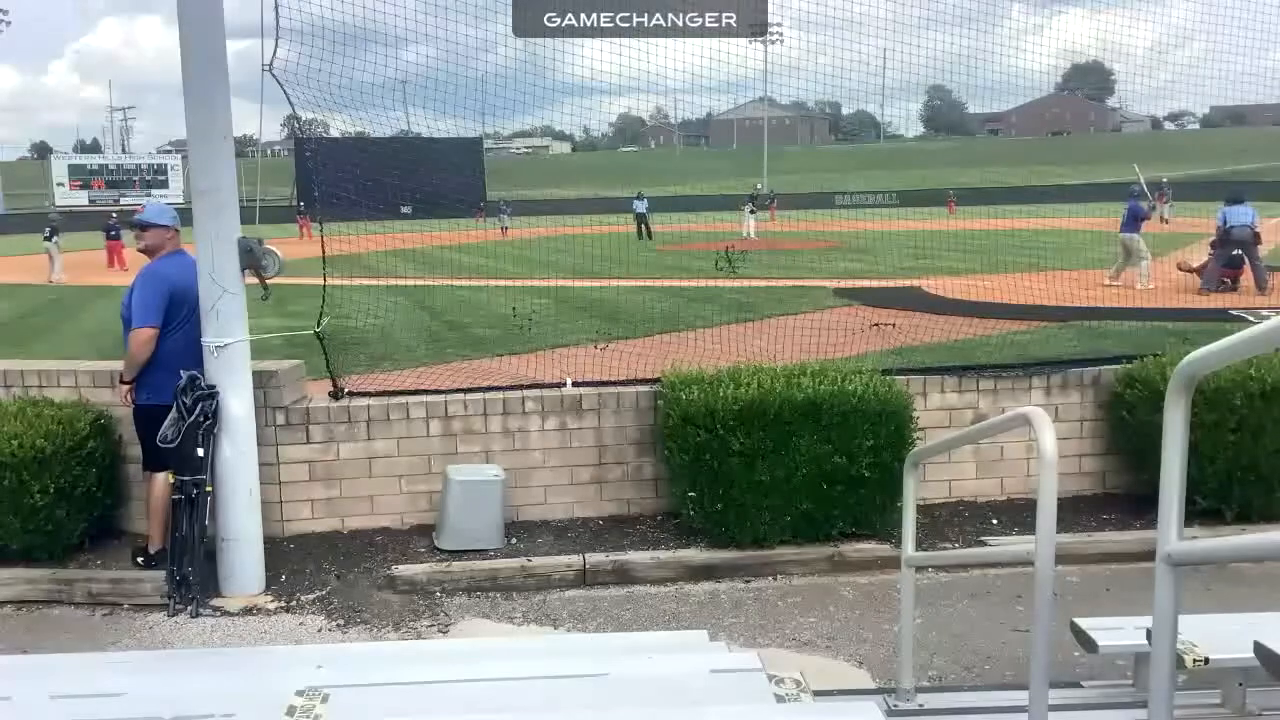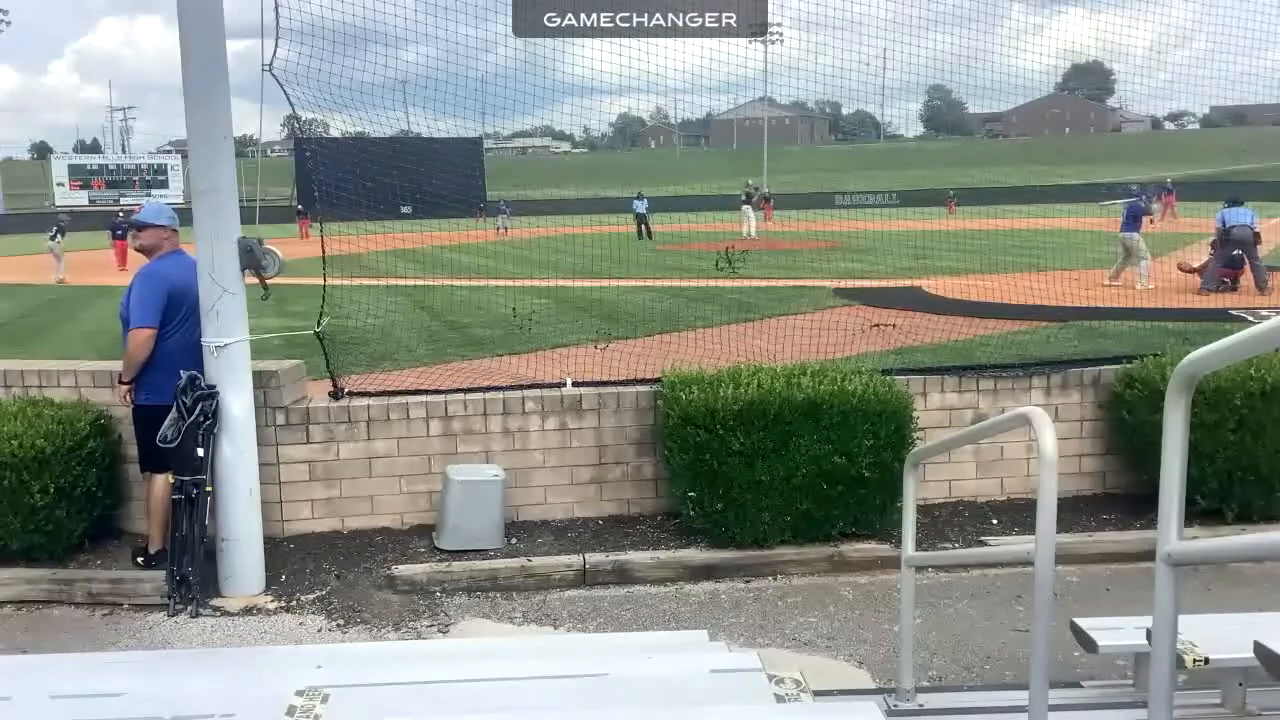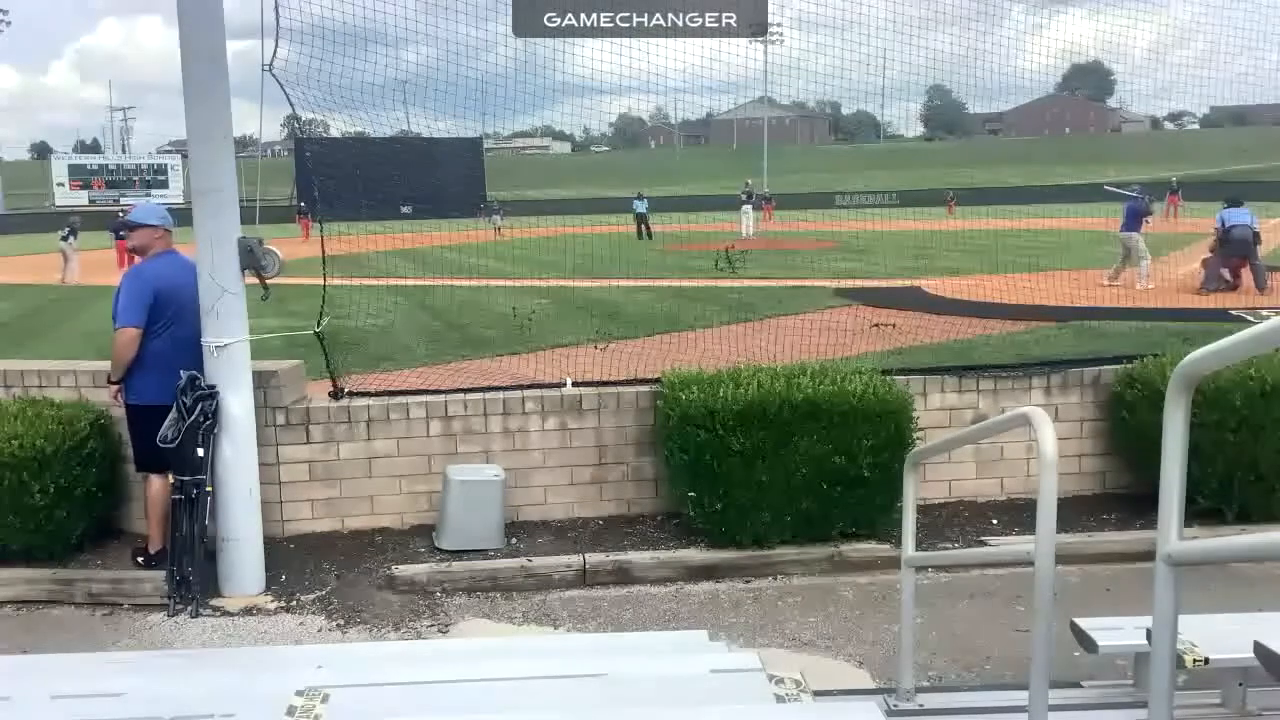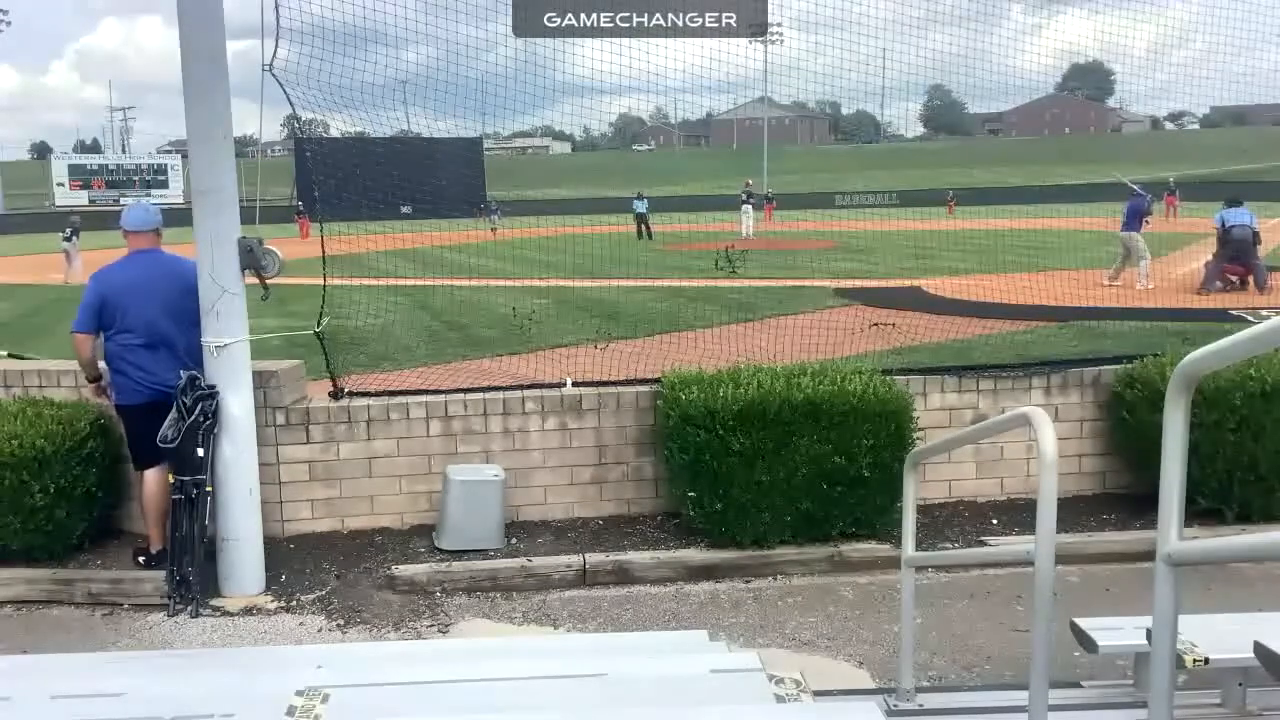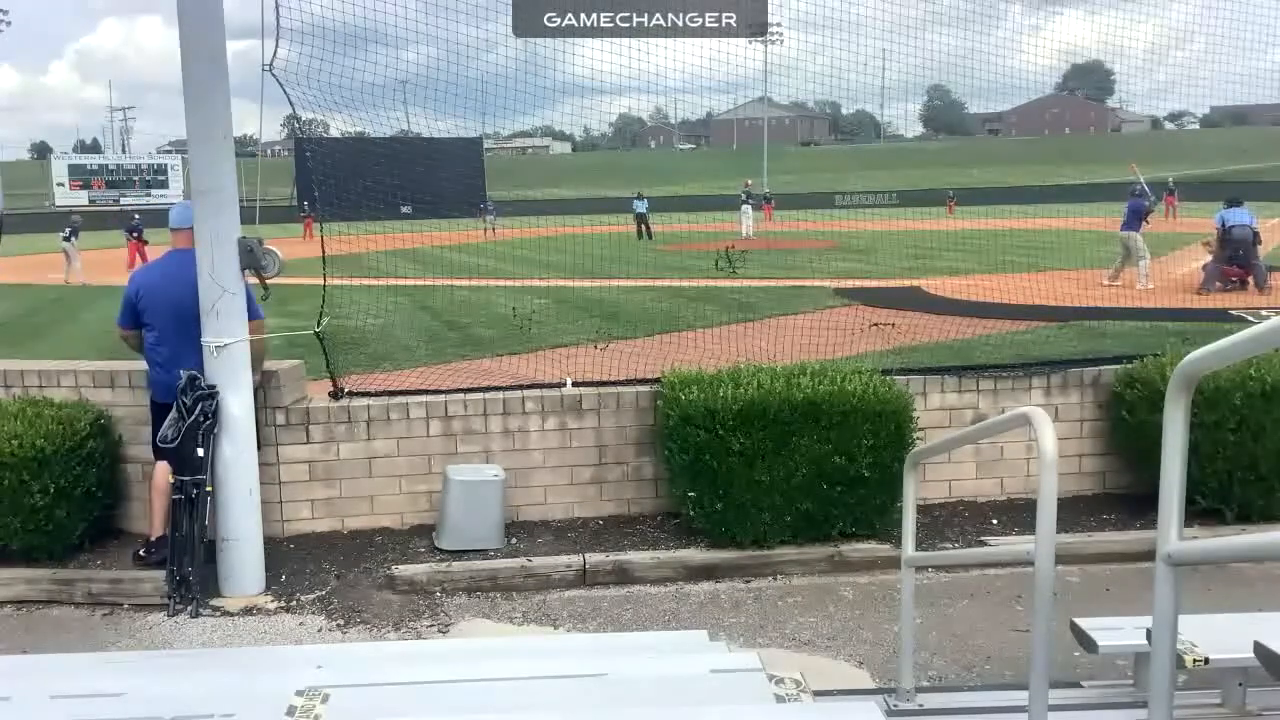
dt=0.7s
person 1, frame 1
left shoulder: (154, 274)
right shoulder: (194, 268)
left elbow: (145, 335)
left wrist: (127, 377)
left hip: (158, 390)
left knee: (160, 468)
left ankle: (155, 548)
person 1, frame 2
left shoulder: (152, 275)
right shoulder: (194, 268)
left elbow: (143, 335)
left wrist: (126, 378)
left hip: (158, 390)
left knee: (159, 469)
left ankle: (155, 549)
person 1, frame 3
left shoulder: (141, 275)
right shoulder: (193, 271)
left elbow: (129, 335)
left wrist: (115, 378)
left hip: (150, 392)
left knee: (157, 470)
left ankle: (155, 549)
person 1, frame 4
left shoulder: (104, 279)
right shoulder: (189, 270)
left elbow: (82, 339)
left wrist: (94, 377)
right wrist: (199, 366)
left hip: (136, 392)
left knee: (153, 467)
left ankle: (157, 548)
person 1, frame 5
left shoulder: (142, 277)
left elbow: (126, 333)
right elbow: (254, 326)
right wrist: (257, 368)
left hip: (166, 389)
left knee: (165, 460)
left ankle: (157, 539)
